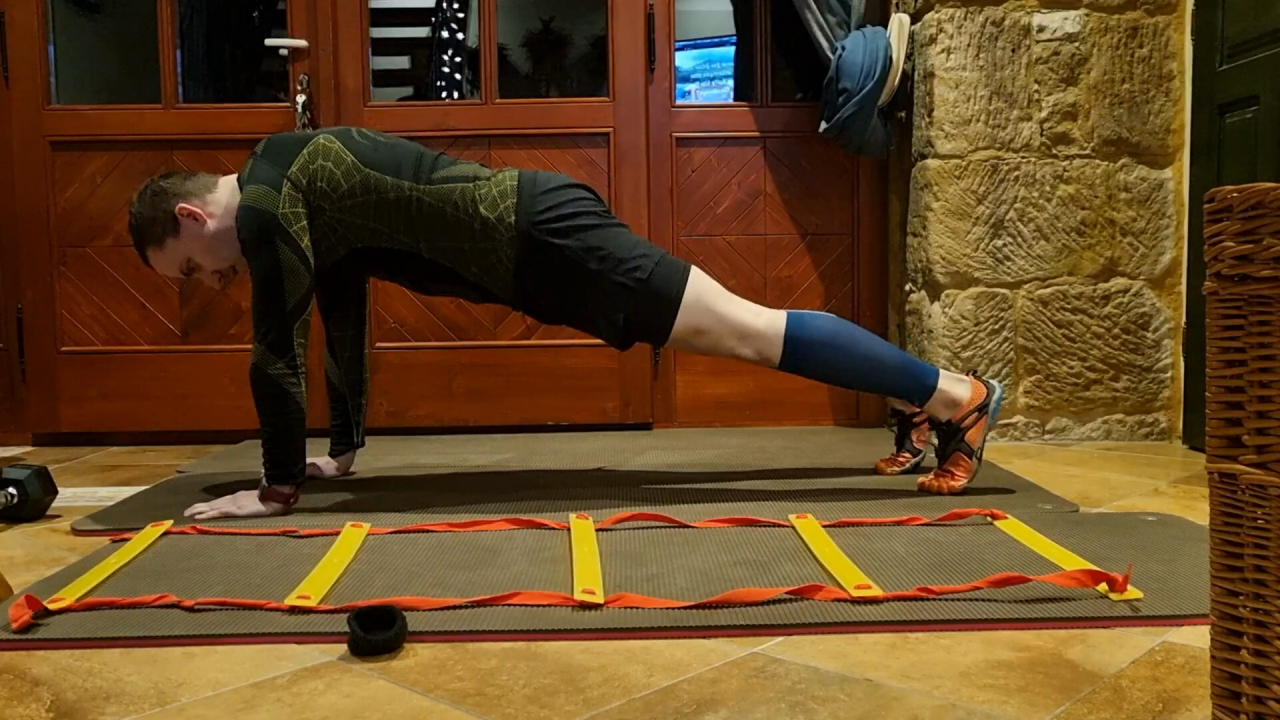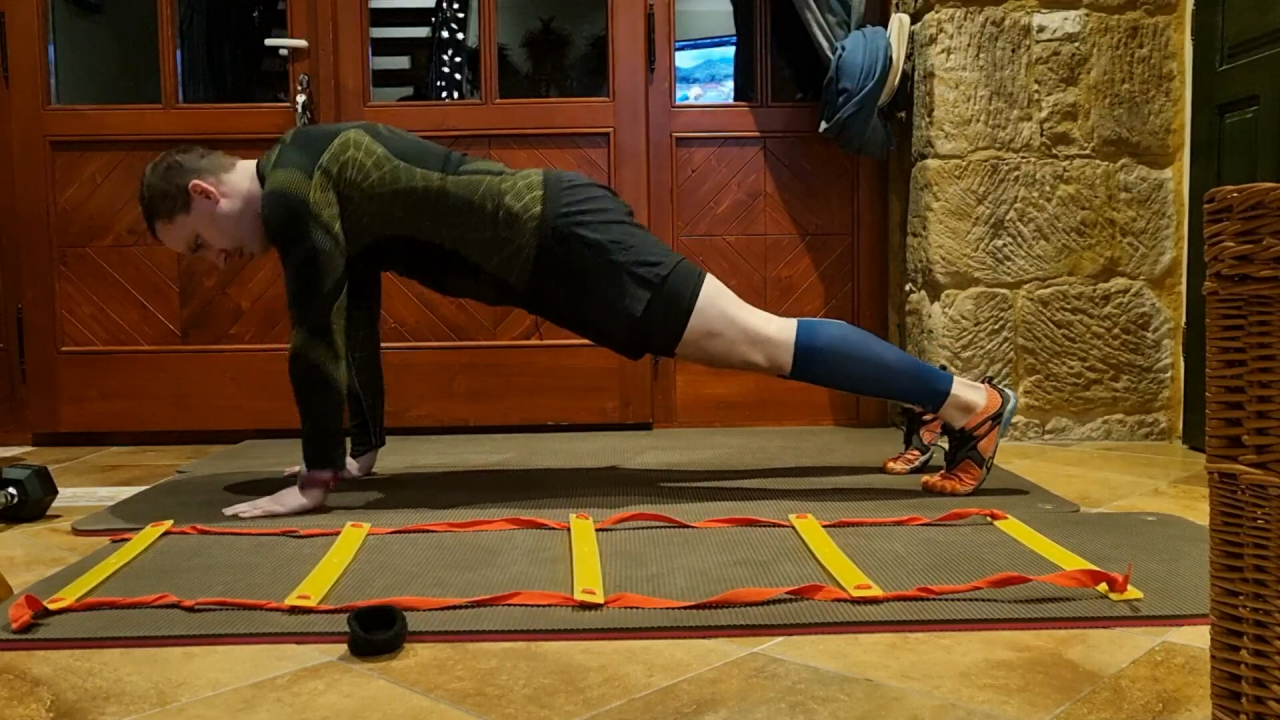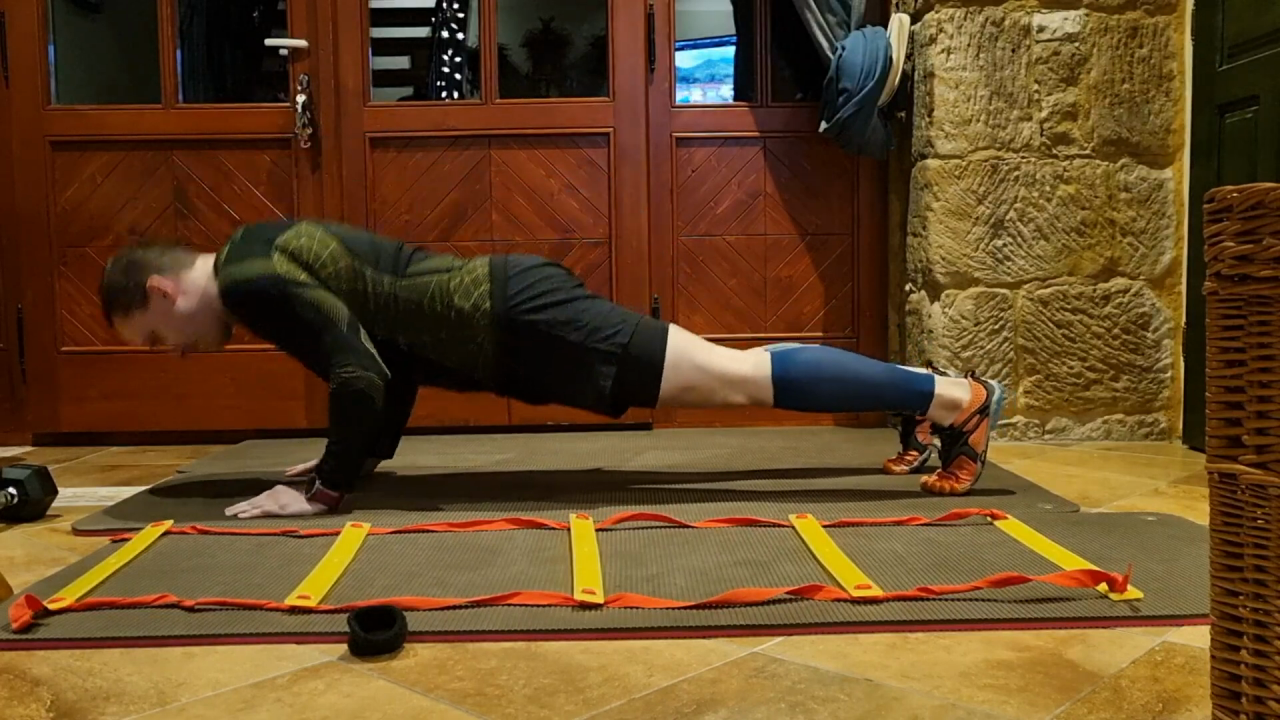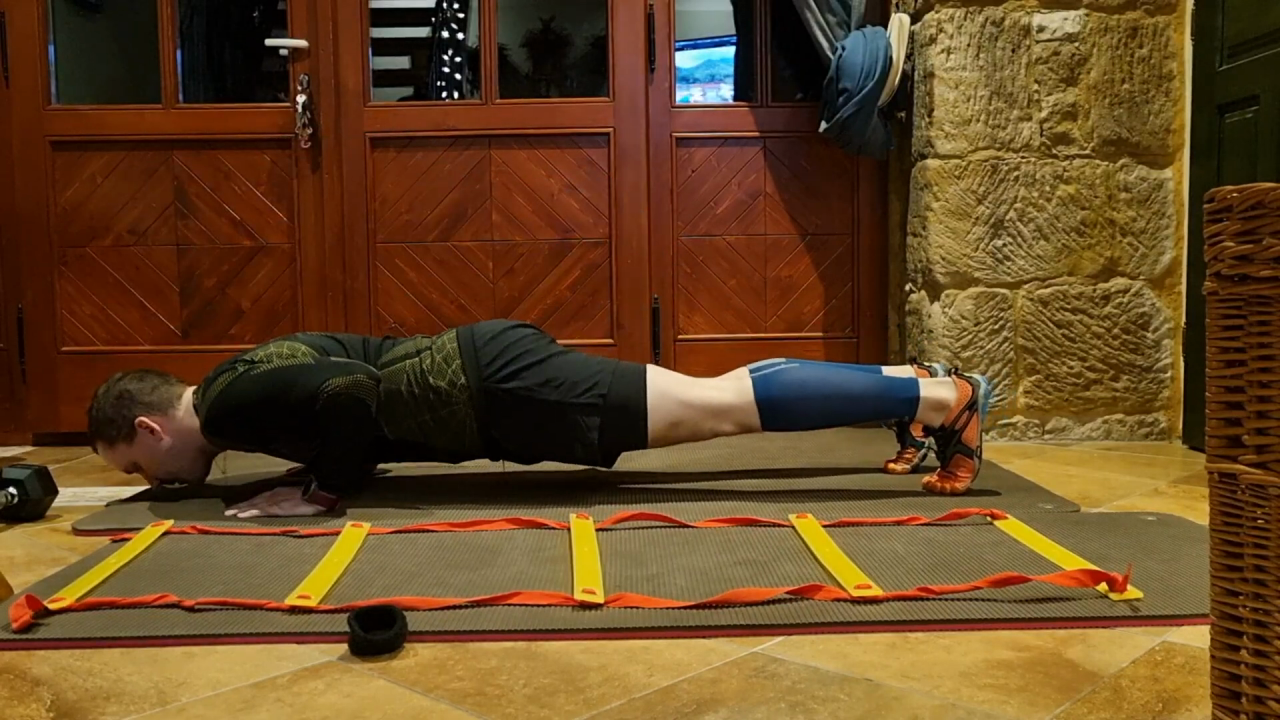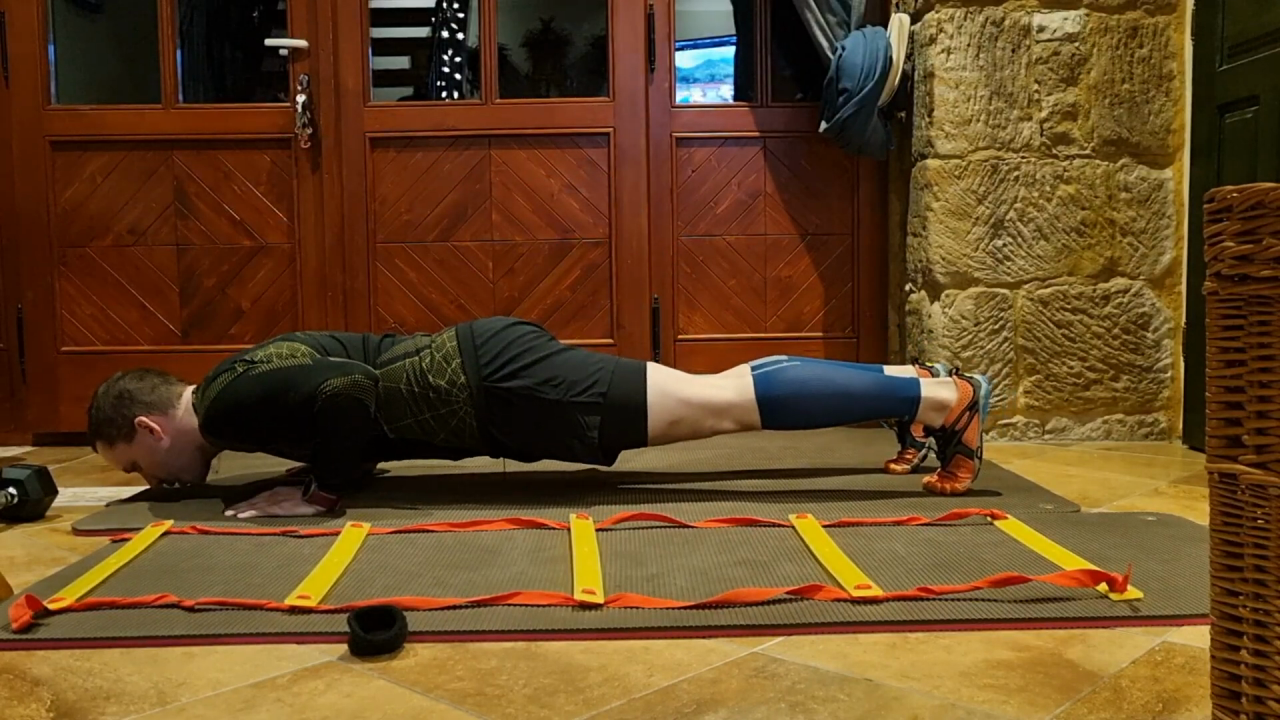
dt=1s
person 1, frame 1
left shoulder: (265, 206)
right shoulder: (303, 186)
left elbow: (274, 351)
right elbow: (343, 321)
left wrist: (278, 483)
right wrist: (342, 449)
left hip: (539, 235)
right hip: (536, 224)
left knee: (746, 331)
right knee: (743, 325)
left ankle: (954, 396)
right ankle: (919, 401)
person 1, frame 2
left shoulder: (289, 191)
right shoulder: (322, 181)
left elbow: (315, 340)
right elbow: (356, 321)
left wrist: (317, 476)
right wrist: (363, 449)
left hip: (561, 238)
right hip: (551, 237)
left knee: (759, 342)
right knee: (753, 343)
left ankle: (968, 403)
right ankle: (932, 402)
person 1, frame 3
left shoulder: (248, 280)
right shoulder: (269, 254)
left elbow: (358, 374)
left wrist: (326, 486)
right wrist: (361, 453)
left hip: (514, 322)
right hip: (508, 302)
left knee: (735, 380)
right knee: (733, 374)
left ankle: (953, 397)
right ankle: (921, 393)
person 1, frame 4
left shoulder: (230, 400)
right shoulder: (249, 380)
left elbow: (351, 388)
left wrist: (323, 489)
right wrist: (323, 462)
left hip: (495, 384)
right hip: (485, 369)
left knee: (720, 407)
right knee: (718, 399)
left ankle: (940, 395)
right ankle: (915, 387)
person 1, frame 5
left shoulder: (229, 400)
right shoulder: (249, 378)
left elbow: (350, 389)
left wrist: (323, 490)
right wrist: (323, 463)
left hip: (493, 382)
right hip: (486, 367)
left knee: (718, 407)
right knee: (716, 399)
left ankle: (941, 397)
right ankle: (912, 387)
